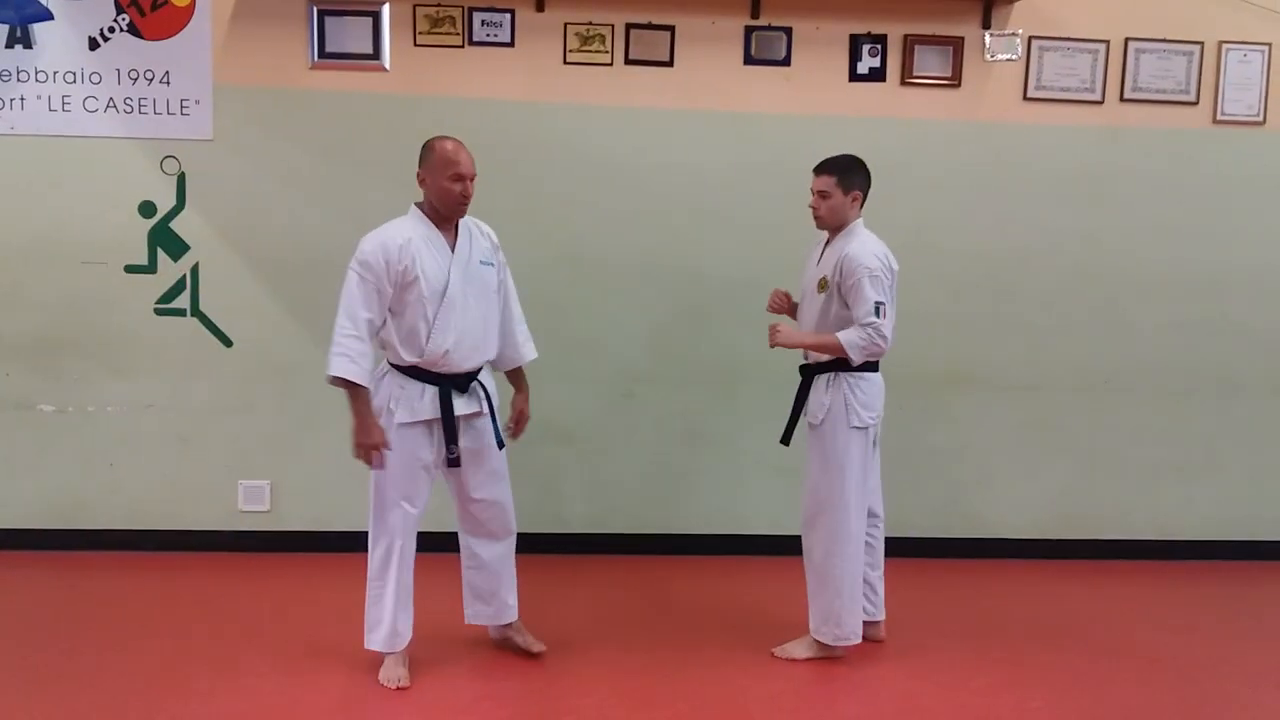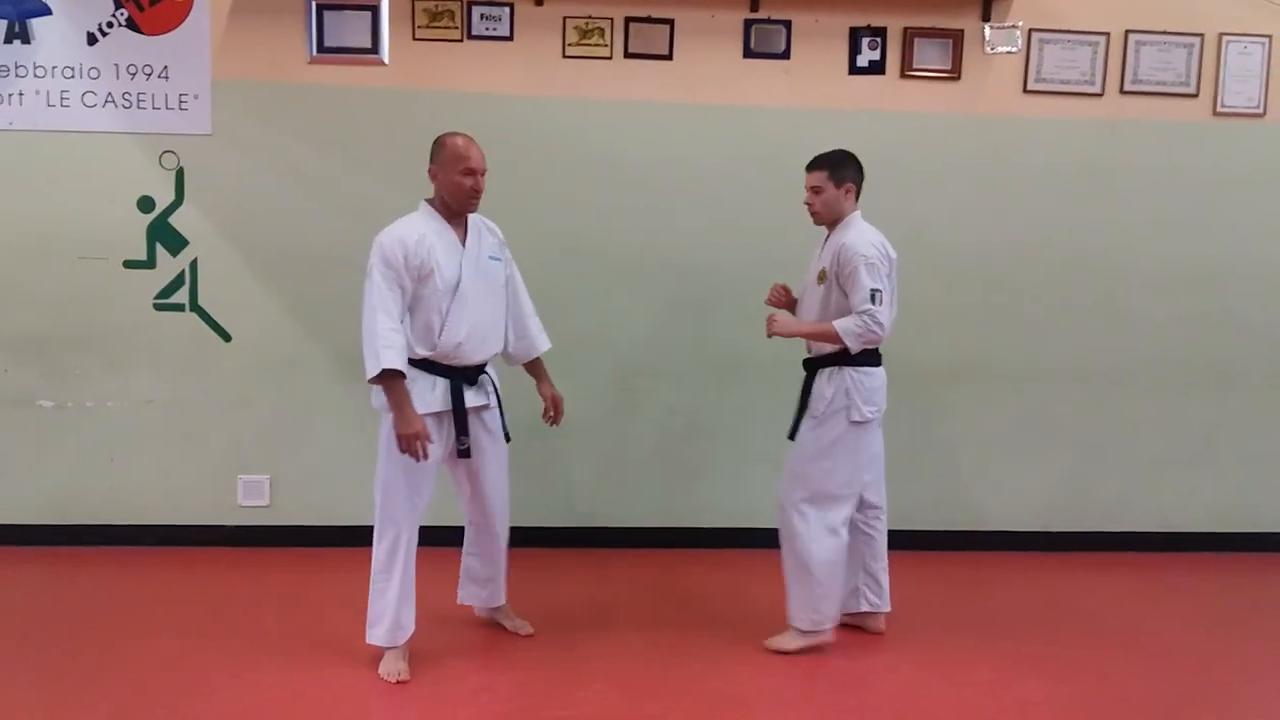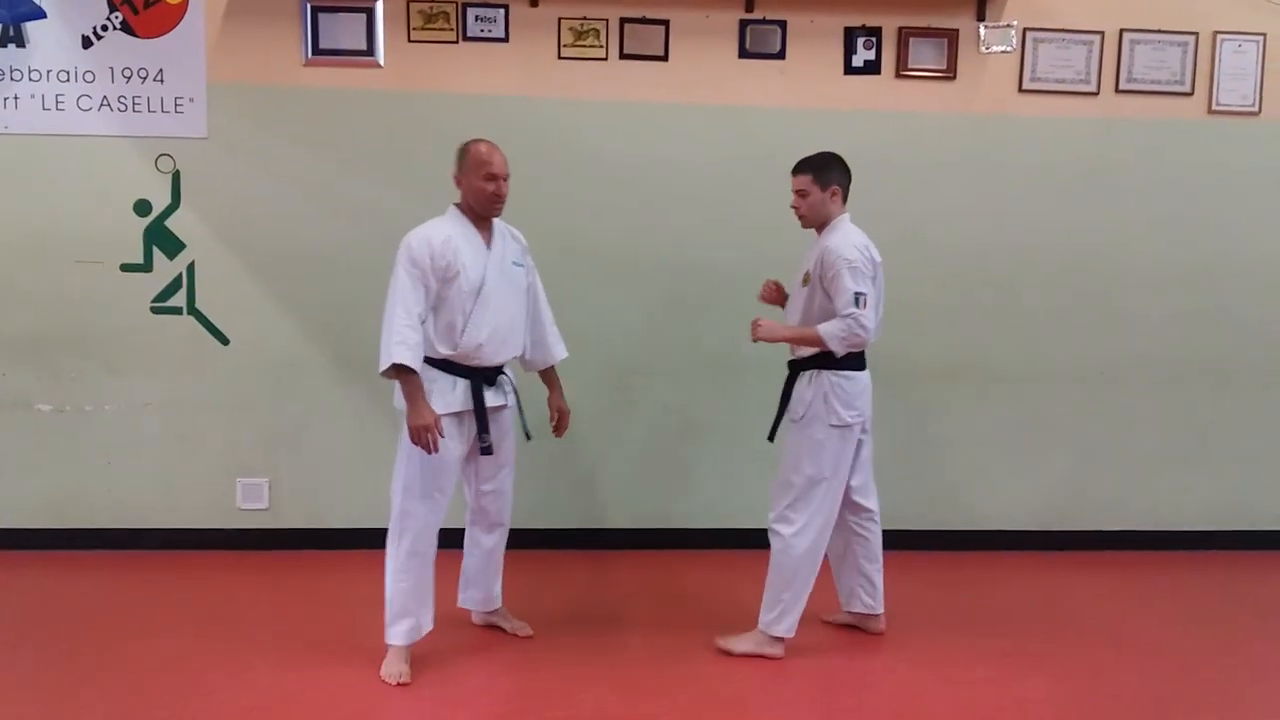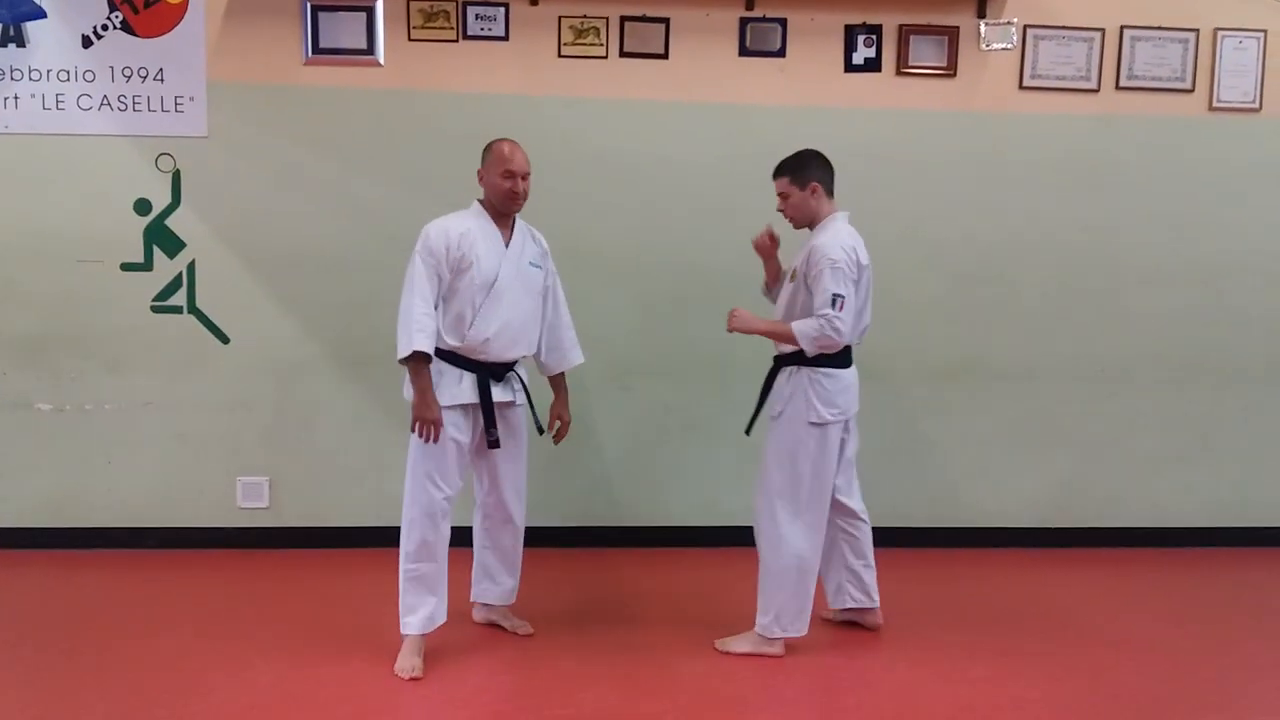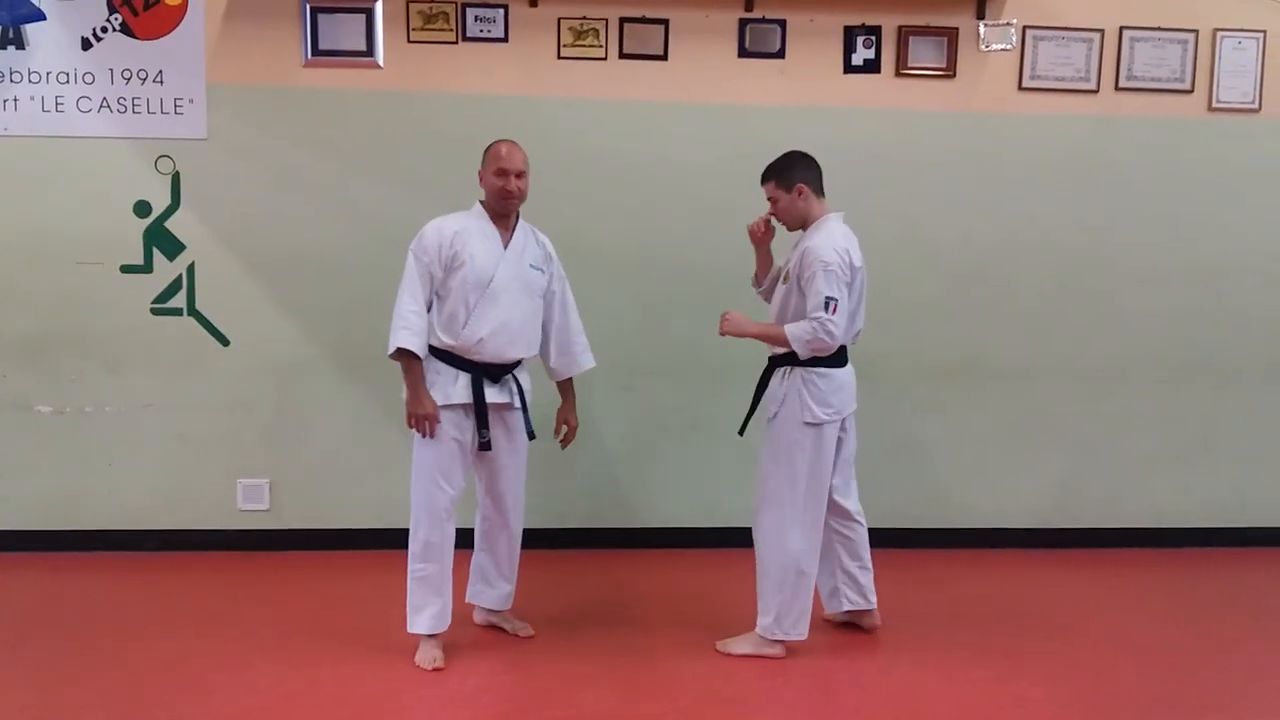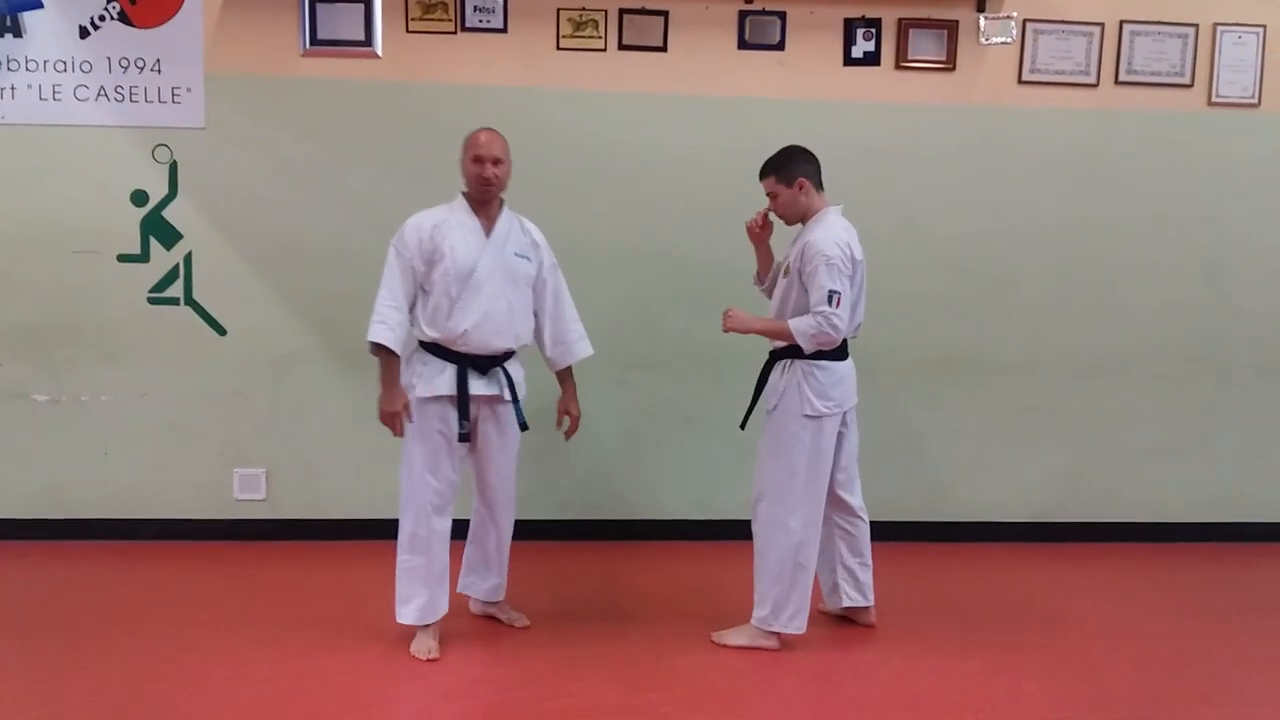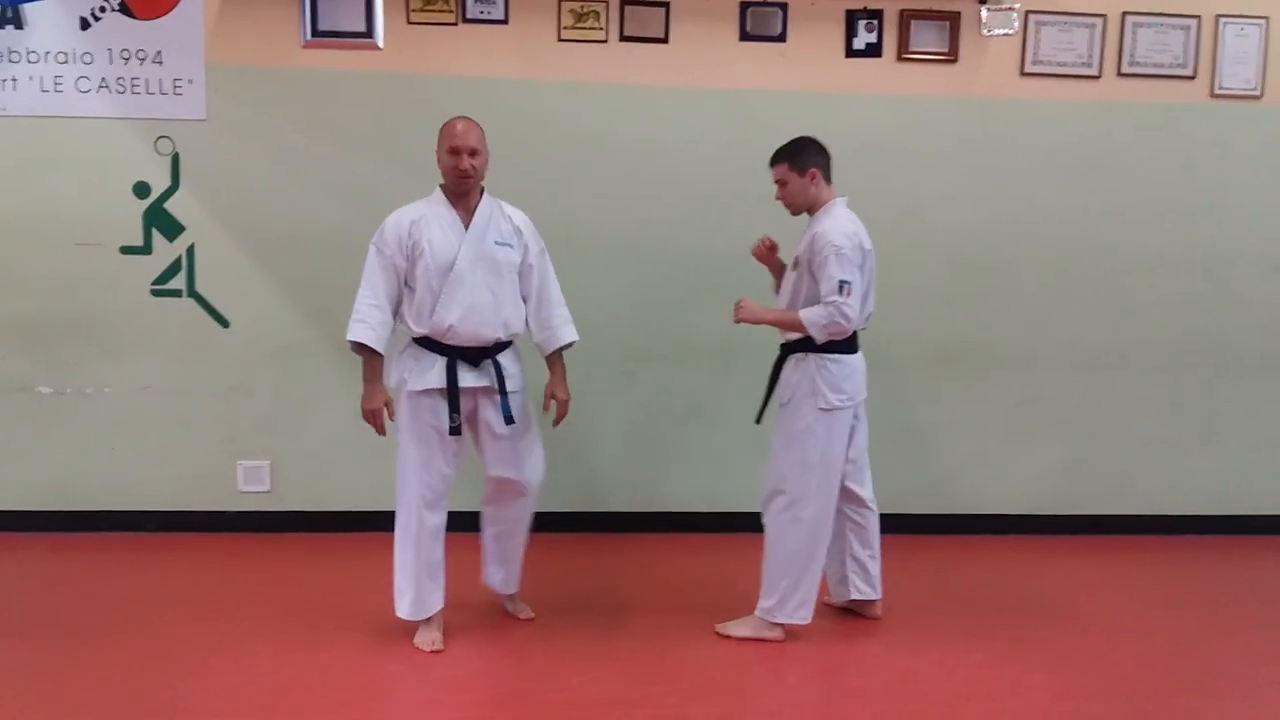
dt=0.2s
person 1, frame 1
left shoulder: (484, 240)
right shoulder: (386, 245)
left elbow: (506, 318)
right elbow: (355, 332)
left wrist: (520, 391)
right wrist: (363, 416)
left hip: (473, 397)
right hip: (409, 401)
left knee: (492, 512)
right knee: (395, 522)
left ankle: (502, 620)
right ankle: (392, 645)
person 1, frame 2
left shoulder: (490, 236)
right shoulder: (400, 240)
left elbow: (516, 312)
right elbow: (383, 328)
left wrist: (543, 379)
right wrist: (403, 408)
left hip: (478, 391)
right hip: (420, 393)
left knee: (490, 507)
right knee: (399, 515)
left ankle: (488, 600)
right ankle: (392, 638)
person 1, frame 3
left shoulder: (514, 243)
right shoulder: (427, 242)
left elbow: (535, 319)
right elbow: (403, 325)
left wrist: (555, 388)
right wrist: (416, 403)
left hip: (496, 393)
right hip: (442, 393)
left knee: (493, 506)
right knee: (418, 513)
left ankle: (483, 603)
right ankle: (400, 640)
person 1, frame 4
left shoulder: (535, 246)
right shoulder: (445, 234)
left elbow: (551, 323)
right elbow: (417, 314)
left wrist: (560, 394)
right wrist: (423, 391)
left hip: (507, 388)
right hip: (450, 386)
left knee: (506, 503)
right knee: (429, 505)
left ankle: (491, 601)
right ankle: (416, 630)
person 1, frame 5
left shoulder: (540, 249)
right shoulder: (442, 235)
left elbow: (560, 326)
right elbow: (411, 313)
left wrist: (569, 400)
right wrist: (416, 389)
left hip: (507, 390)
right hip: (447, 386)
left knee: (506, 504)
right knee: (435, 506)
left ankle: (490, 604)
right ankle: (430, 627)
person 1, frame 6
left shoulder: (529, 237)
right shoulder: (424, 229)
left elbow: (556, 314)
right elbow: (393, 308)
left wrist: (568, 389)
right wrist: (391, 385)
left hip: (500, 380)
right hip: (437, 378)
left knee: (497, 495)
right knee: (427, 498)
left ankle: (485, 594)
right ankle: (426, 617)
person 1, frame 7
left shoulder: (515, 223)
right shoulder: (406, 224)
left elbow: (545, 298)
right elbow: (377, 304)
left wrist: (558, 373)
right wrist: (373, 383)
left hip: (498, 370)
right hip: (431, 372)
left knee: (517, 480)
right knee: (424, 492)
left ankle: (504, 582)
right ankle: (426, 610)
person 2, frame 1
left shoulder: (862, 255)
right shoulder: (830, 247)
left elbow: (874, 338)
left wrist: (800, 339)
right wrist: (794, 311)
left hip: (845, 393)
right hip: (837, 390)
left knee: (833, 514)
right knee: (857, 509)
left ankle: (832, 631)
right ankle: (867, 615)
person 2, frame 2
left shoulder: (858, 245)
right shoulder: (836, 241)
left elbow: (870, 324)
left wrist: (797, 327)
right wrist: (794, 305)
left hip: (845, 386)
right hip: (848, 382)
left knee: (807, 501)
right knee: (859, 500)
left ankle: (814, 621)
right ankle: (867, 606)
person 2, frame 3
left shoulder: (843, 248)
right shoulder: (836, 244)
left elbow: (857, 328)
left wrist: (782, 332)
right wrist: (786, 299)
left hip: (829, 388)
right hip: (838, 385)
left knee: (799, 510)
right knee: (852, 501)
left ankle: (772, 631)
right ankle: (866, 607)
person 2, frame 4
left shoulder: (830, 248)
right shoulder: (831, 239)
left elbow: (829, 330)
right elbow: (796, 301)
left wrist: (757, 326)
right wrist: (770, 262)
left hip: (812, 386)
right hip: (827, 382)
left knee: (787, 509)
right knee: (838, 498)
left ankle: (772, 631)
right ankle: (861, 603)
person 2, frame 5
left shoulder: (822, 249)
right shoulder: (826, 237)
left elbow: (822, 333)
right elbow: (777, 295)
left wrist: (748, 328)
right wrist: (762, 251)
left hip: (807, 387)
right hip: (826, 383)
left knee: (786, 510)
right knee: (835, 499)
left ankle: (774, 631)
right ankle: (858, 604)
person 2, frame 6
left shoulder: (824, 243)
right shoulder: (825, 232)
left elbow: (827, 327)
right elbow: (780, 290)
left wrist: (752, 326)
right wrist: (762, 248)
left hip: (808, 380)
right hip: (827, 377)
left knee: (784, 503)
right knee: (838, 494)
left ankle: (769, 623)
right ankle: (855, 600)
person 2, frame 7
left shoulder: (832, 234)
right shoulder: (831, 226)
left elbow: (838, 316)
left wrist: (763, 315)
right wrist: (778, 268)
left hip: (820, 374)
right hip: (835, 370)
left knee: (795, 494)
right knee: (847, 487)
left ankle: (774, 615)
right ankle: (862, 593)
